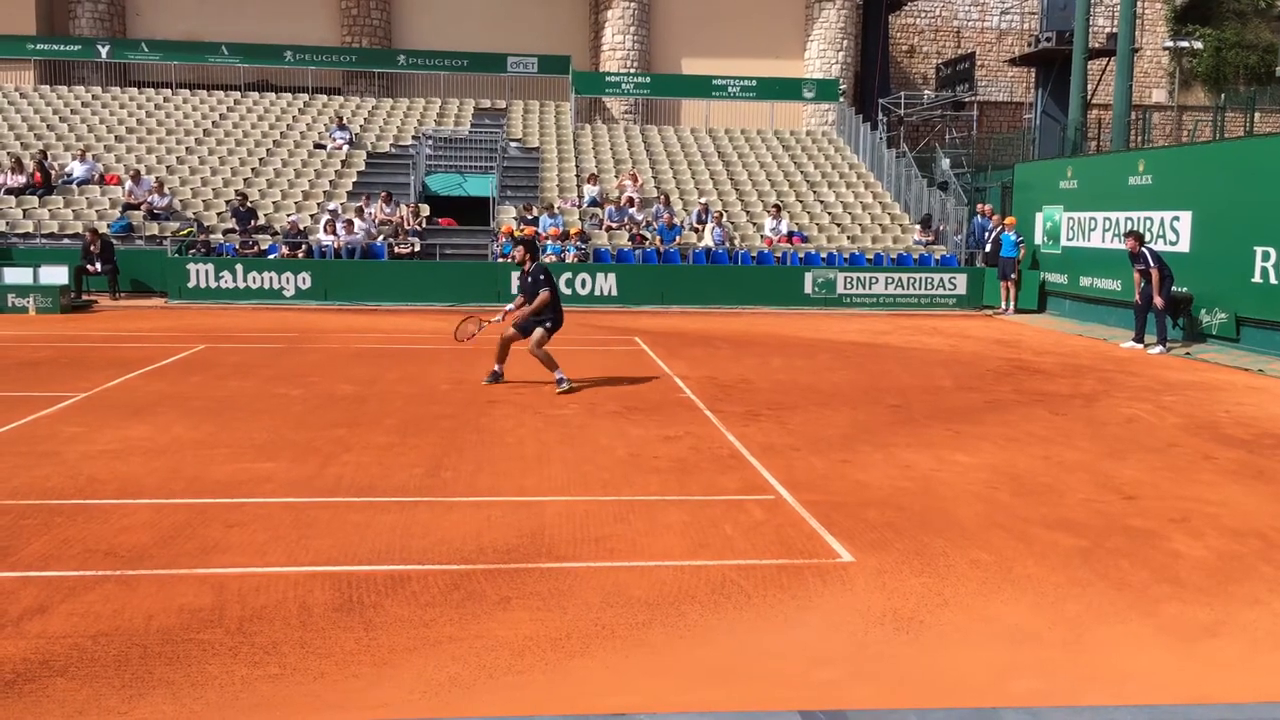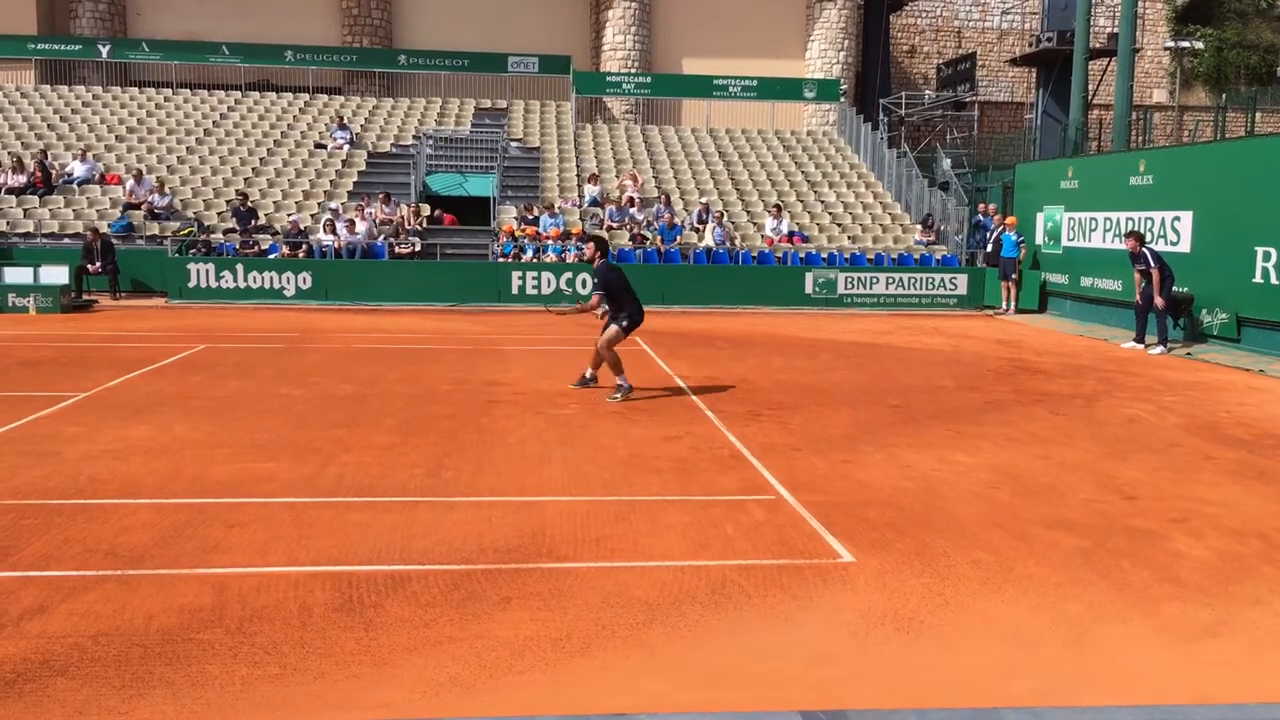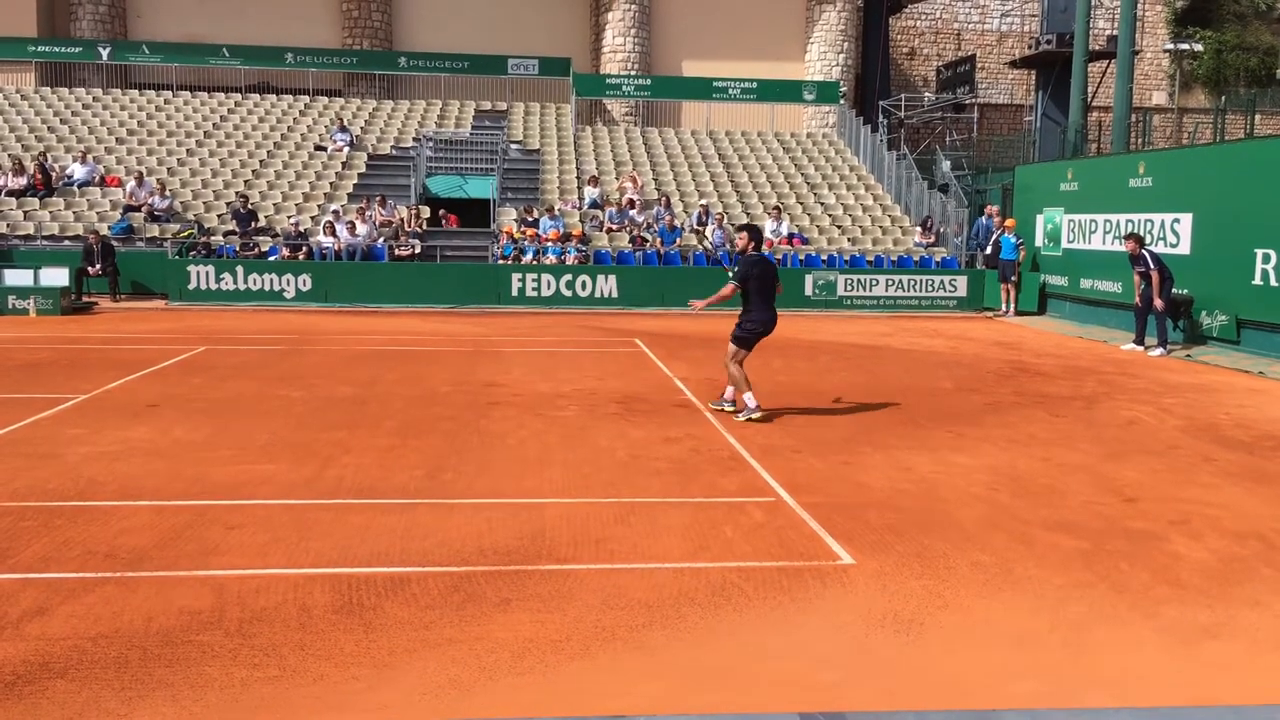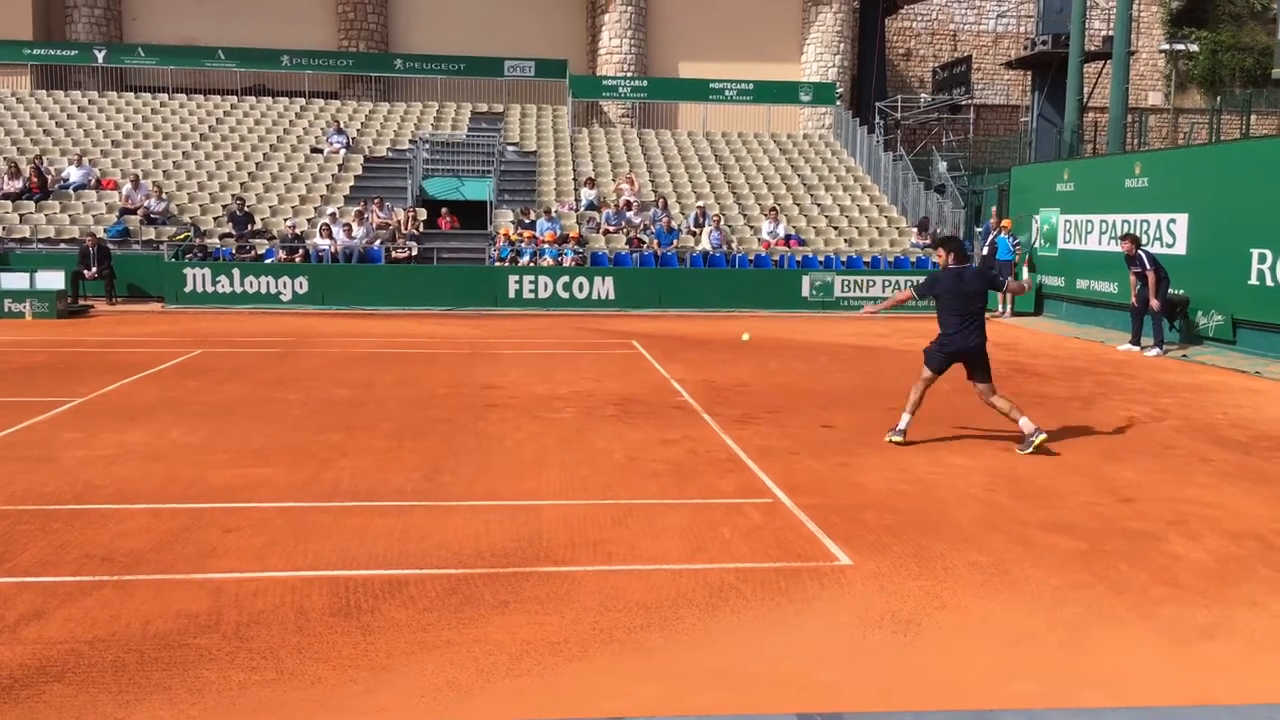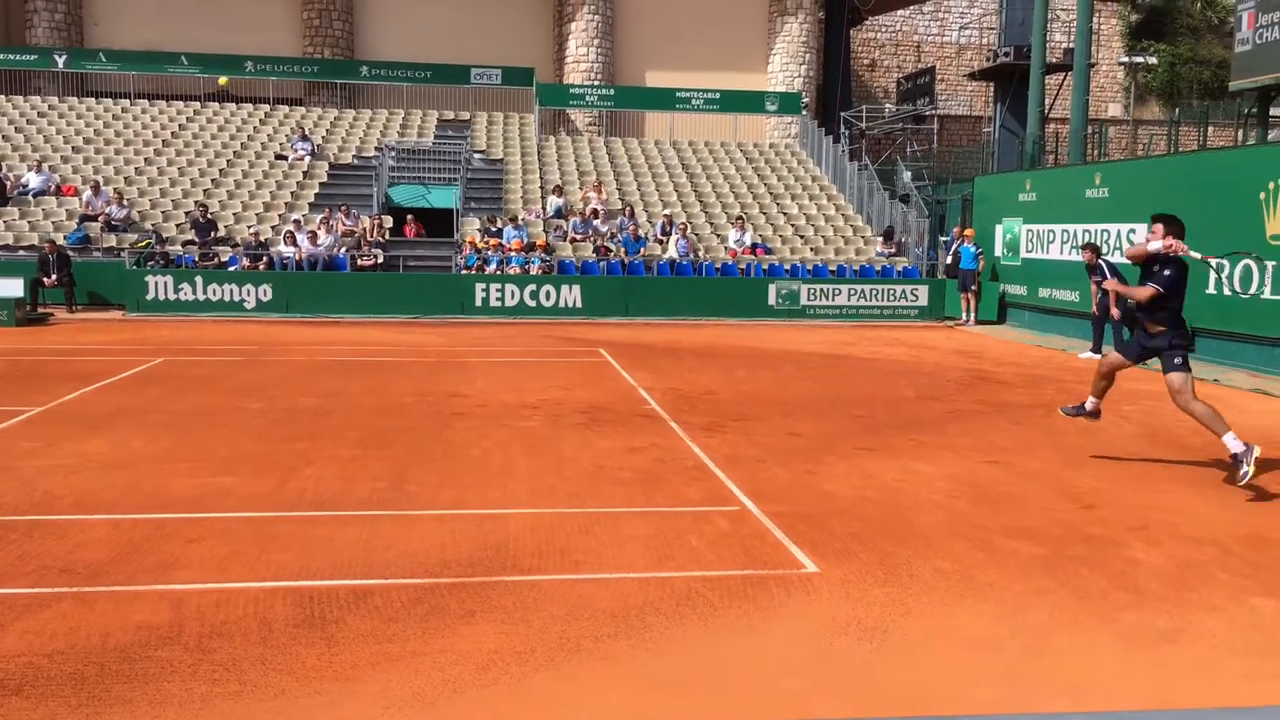
dt=0.5s
person 1, frame 1
left shoulder: (540, 271)
right shoulder: (524, 274)
left elbow: (546, 296)
right elbow: (523, 297)
left wrist: (527, 311)
right wrist: (507, 310)
left hip: (550, 317)
right hip: (533, 317)
left knee: (533, 346)
right knee: (505, 338)
left ankle: (562, 378)
right ankle: (498, 372)
person 1, frame 2
left shoulder: (600, 271)
right shoulder: (607, 268)
left elbow: (595, 302)
left wrist: (582, 308)
right wrist: (605, 309)
left hip: (629, 315)
right hip: (622, 313)
left knee: (604, 345)
right knee: (600, 343)
left ankle: (624, 385)
right ankle: (588, 377)
person 1, frame 3
left shoulder: (746, 262)
right shoulder: (767, 263)
left elbow: (728, 291)
right elbow: (777, 289)
left wrist: (706, 302)
left hip: (754, 320)
right hip: (767, 319)
left knee: (731, 361)
right knee: (733, 358)
left ankle: (752, 406)
right ankle: (728, 398)
person 1, frame 4
left shoulder: (941, 278)
right shoulder: (982, 275)
left elbow: (906, 295)
right elbow: (1015, 288)
left wrist: (877, 307)
right wrist: (1024, 285)
left hip: (949, 344)
right hip: (975, 344)
left knee: (922, 383)
right knee: (990, 394)
left ankle: (900, 429)
right ankle: (1031, 430)
person 1, frame 5
left shoulder: (1174, 266)
right shoulder: (1154, 258)
left elbow: (1143, 296)
right elbow: (1130, 253)
left wrist: (1118, 287)
right wrist: (1160, 246)
left hip: (1170, 338)
right hip: (1146, 334)
left knee: (1185, 400)
right knee: (1105, 366)
left ankle: (1240, 451)
right ankle: (1091, 407)
